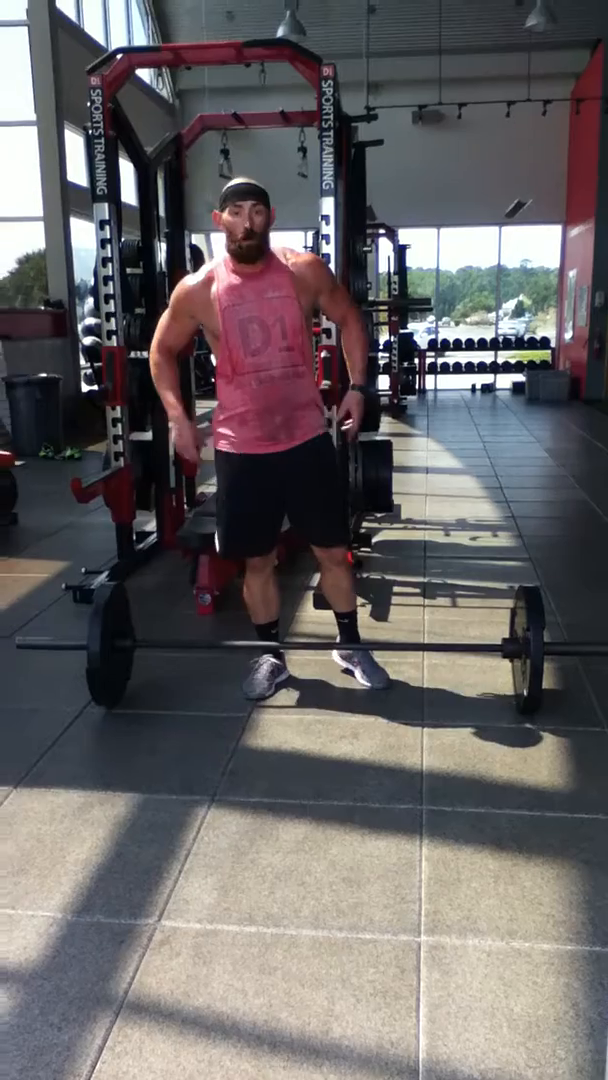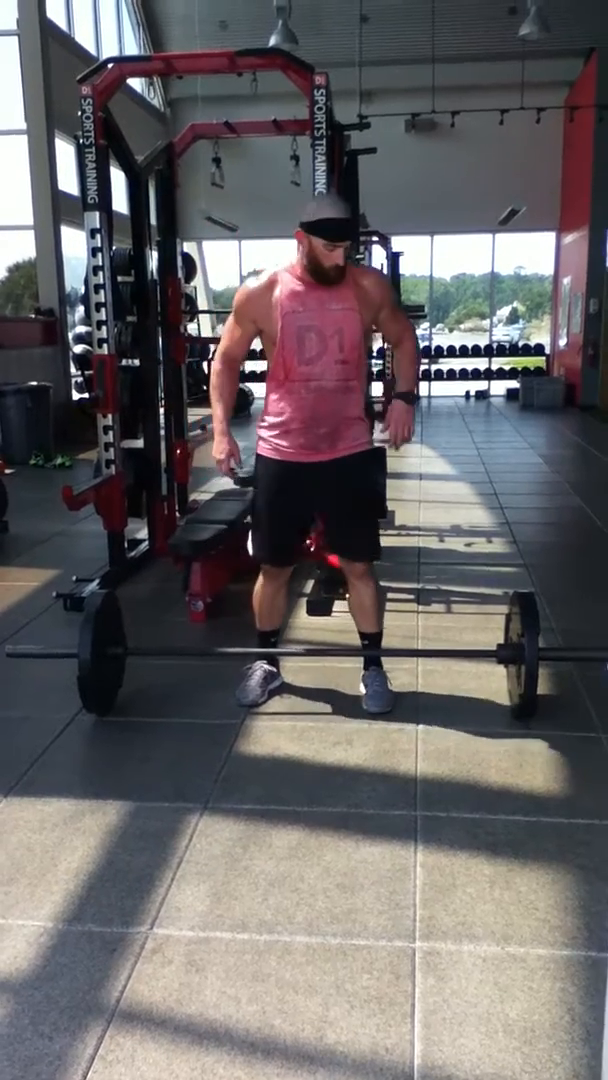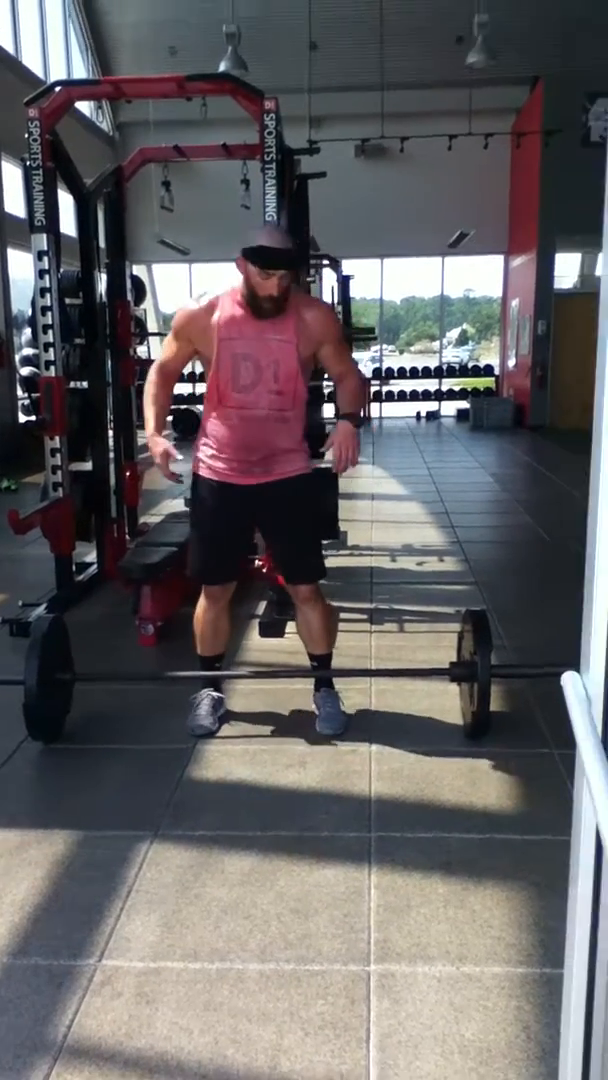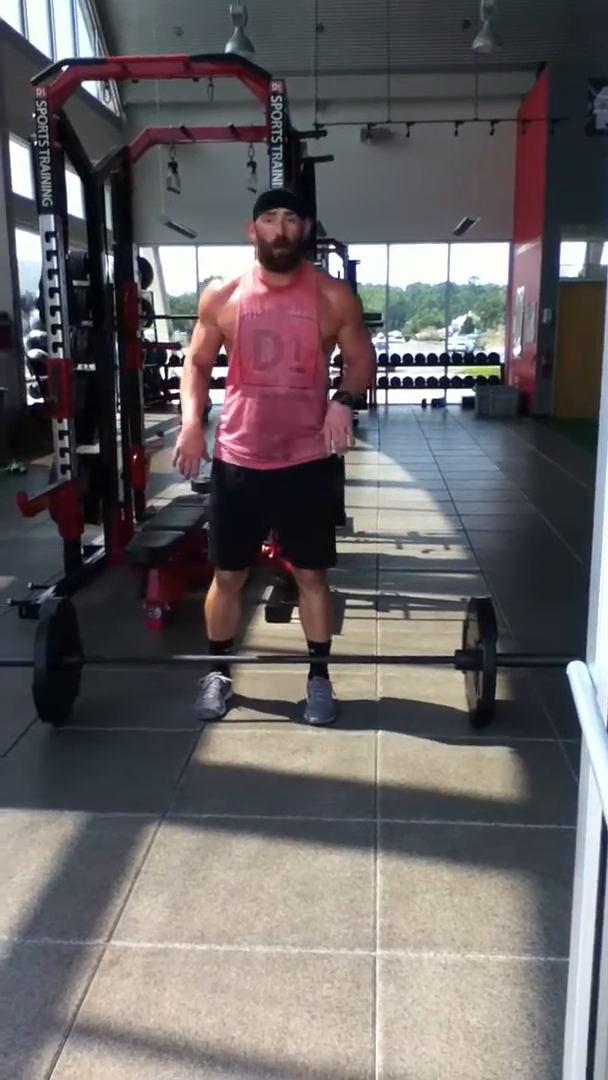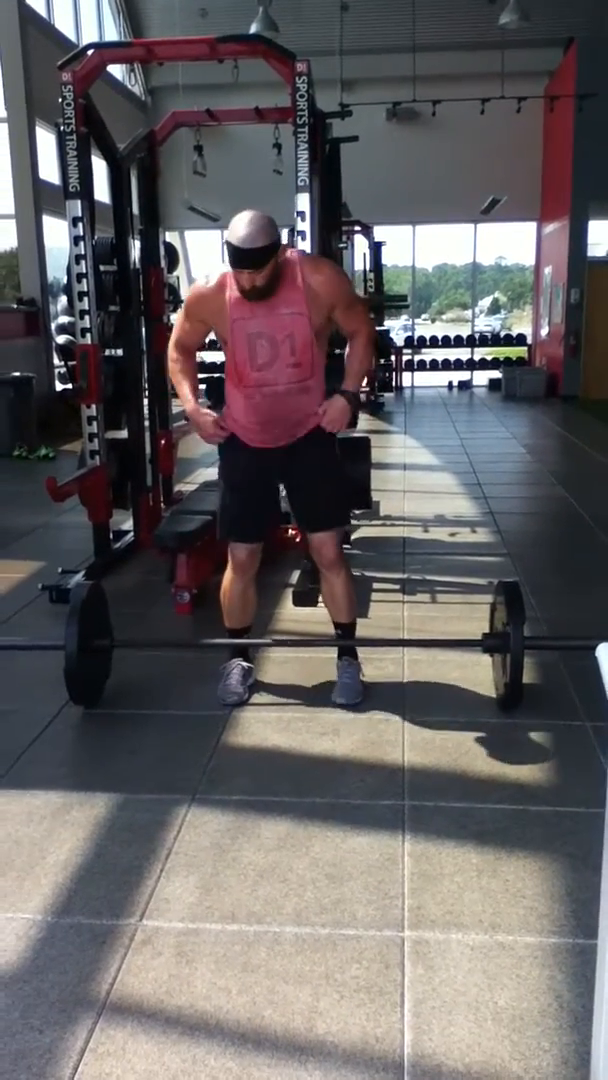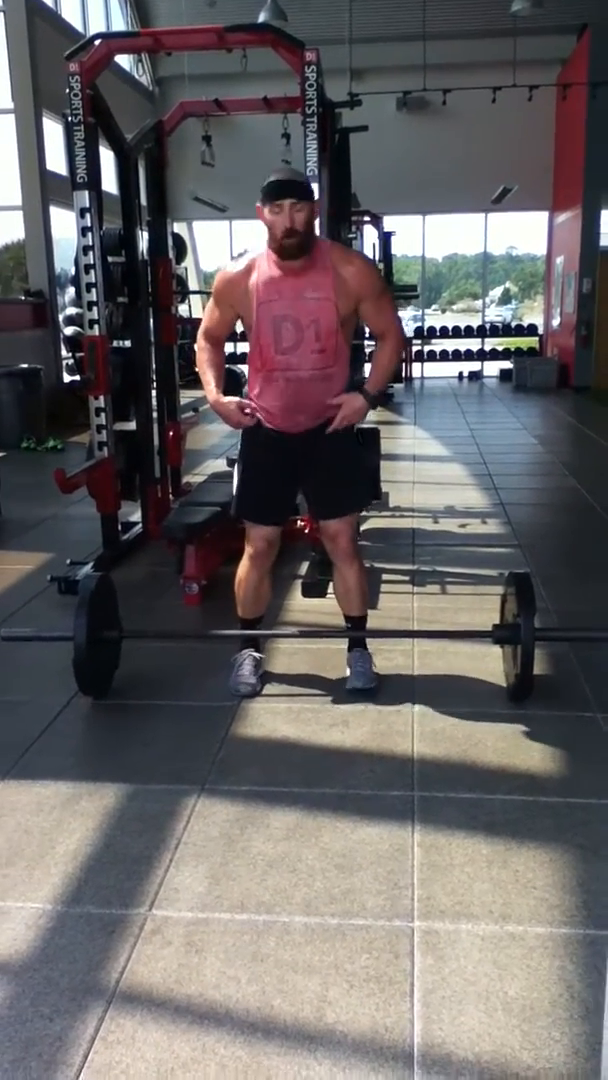
dt=0.7s
person 1, frame 1
left shoulder: (306, 270)
right shoulder: (196, 290)
left elbow: (349, 320)
right elbow: (162, 351)
left wrist: (357, 386)
right wrist: (177, 418)
left hip: (306, 438)
right hip: (241, 449)
left knee: (333, 551)
right knee: (256, 560)
left ankle: (350, 645)
right ankle: (271, 654)
person 1, frame 2
left shoulder: (371, 286)
right shoulder: (259, 294)
left elbow: (404, 340)
right elbow: (227, 360)
left wrist: (403, 398)
right wrist: (221, 427)
left hip: (349, 453)
right hip: (281, 453)
left knee: (358, 565)
right knee: (273, 567)
left ankle: (372, 665)
right ankle: (267, 661)
person 1, frame 3
left shoulder: (315, 318)
right shoulder: (199, 317)
left elbow: (347, 374)
right elbow: (163, 371)
left wrist: (348, 420)
right wrist: (154, 431)
left hip: (287, 474)
right hip: (219, 476)
left knee: (306, 587)
right knee: (215, 589)
left ankle: (324, 686)
right ankle: (211, 686)
person 1, frame 4
left shoulder: (334, 296)
right shoulder: (221, 297)
left elbow: (361, 359)
right elbow: (197, 363)
left wrist: (342, 402)
right wrist: (190, 423)
left hip: (306, 460)
right hip: (237, 460)
left knee: (310, 574)
right knee: (228, 574)
left ankle: (318, 675)
right ankle: (218, 671)
person 1, frame 5
left shoulder: (322, 280)
right shoulder: (207, 297)
left elbow: (361, 333)
right elbow: (180, 349)
left wrist: (347, 395)
right wrist: (192, 405)
left hip: (310, 437)
right hip: (243, 442)
left knee: (329, 552)
right knee: (241, 559)
left ankle: (347, 656)
right ankle: (239, 657)
person 1, frame 6
left shoulder: (353, 271)
right shoulder: (236, 279)
left elbow: (390, 334)
right elbow: (209, 338)
left wrist: (368, 394)
right wrist: (214, 394)
left hip: (331, 428)
right hip: (266, 431)
left knee: (342, 542)
right knee: (259, 546)
left ankle: (357, 647)
right ankle: (249, 648)
